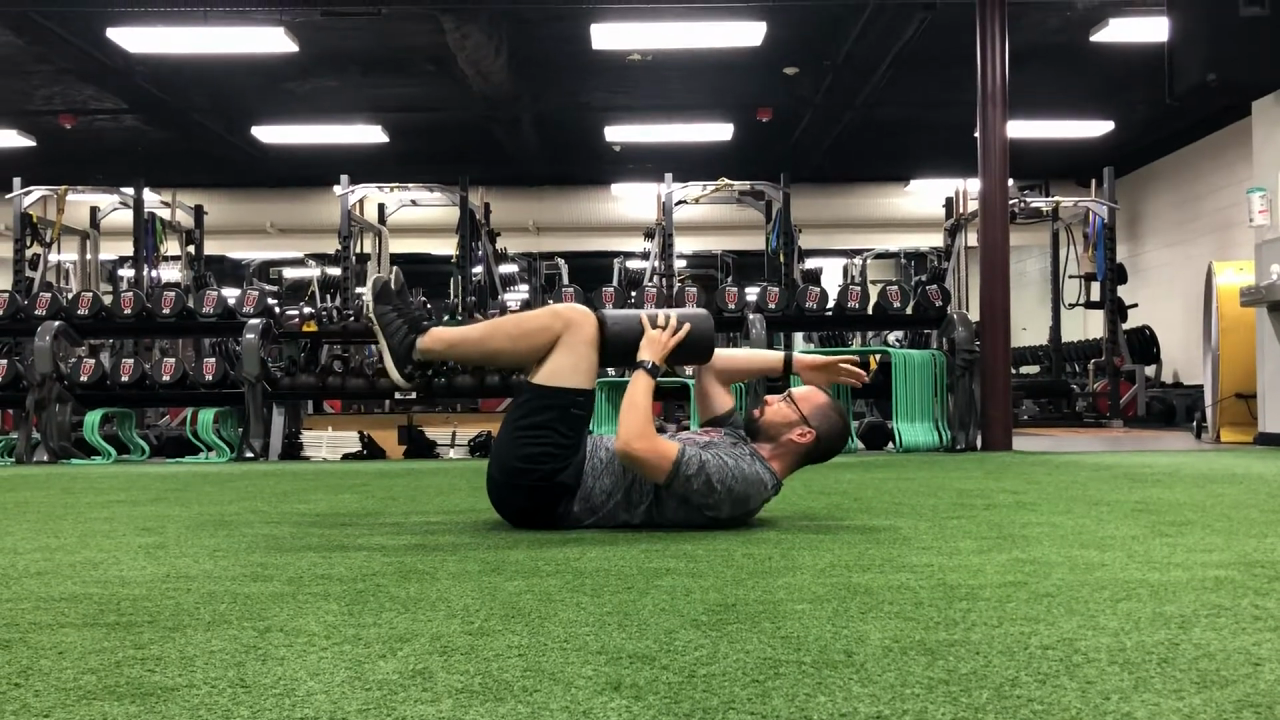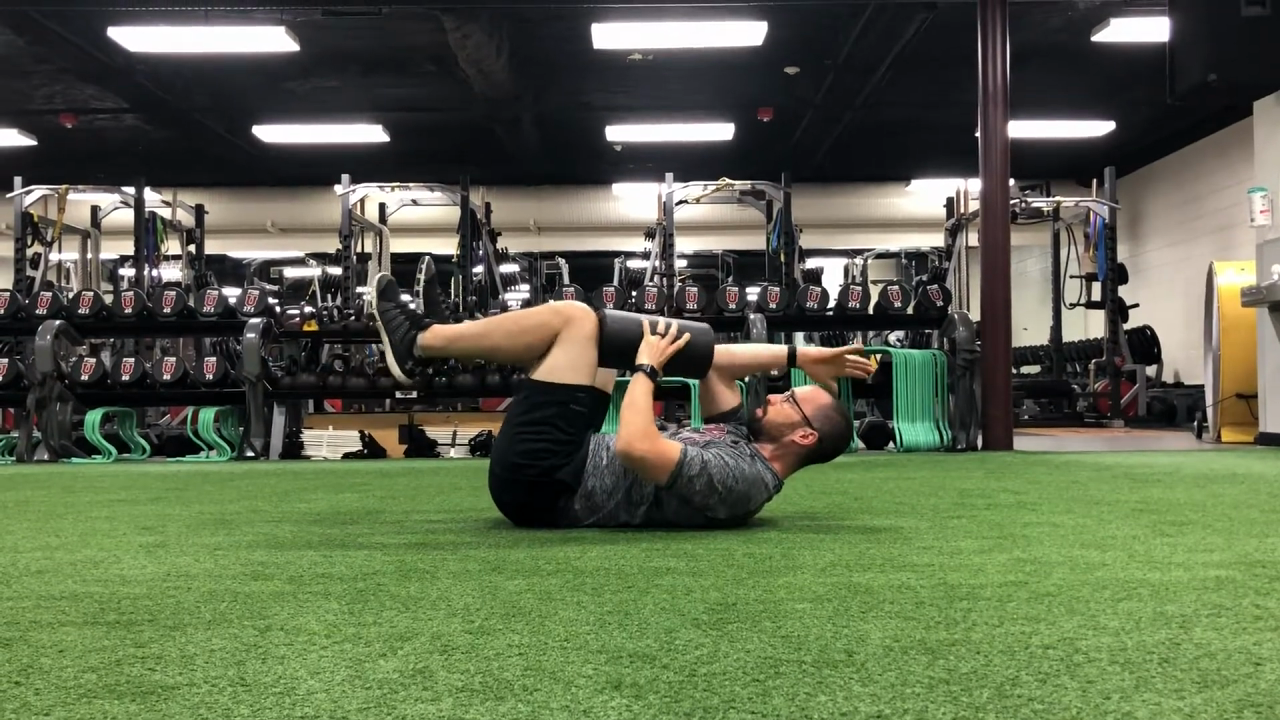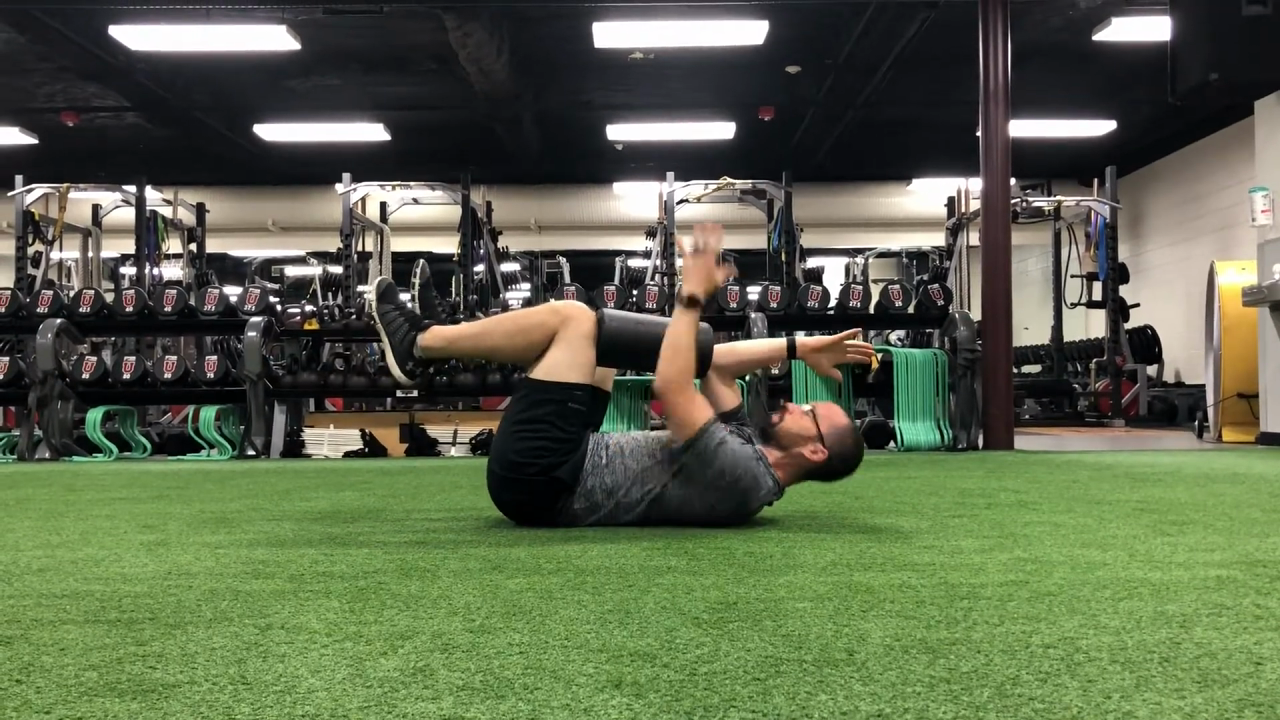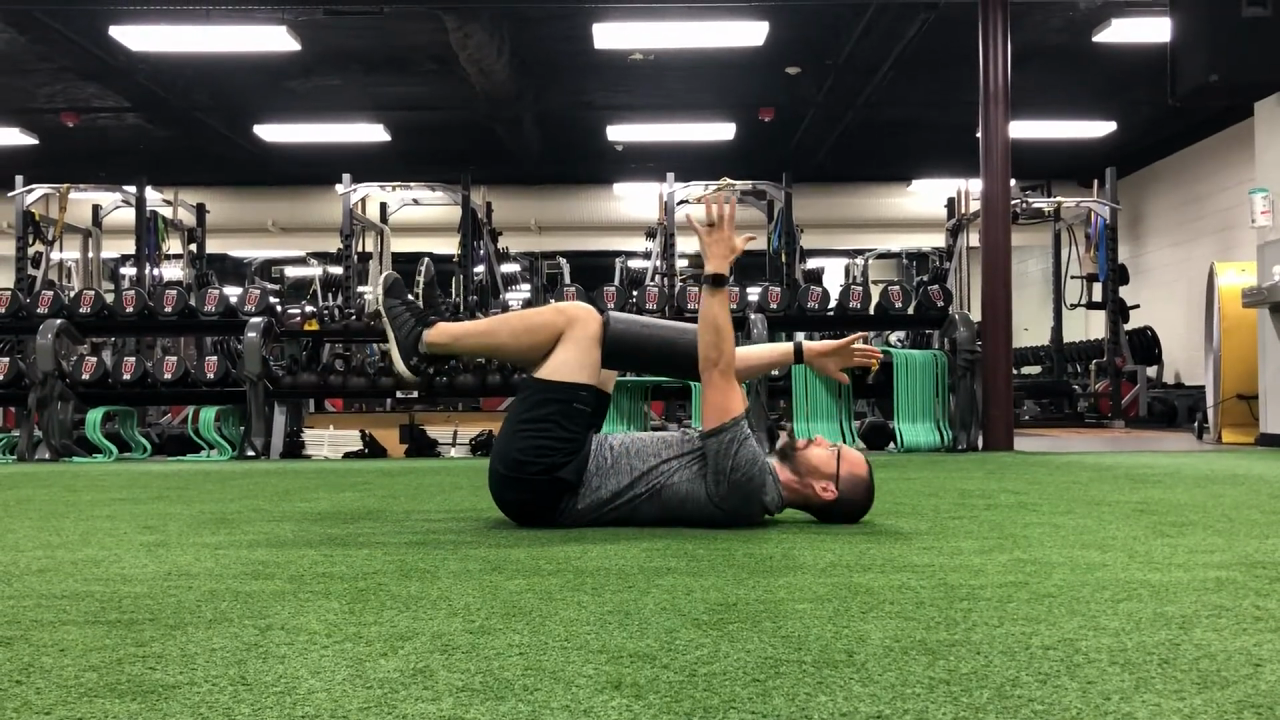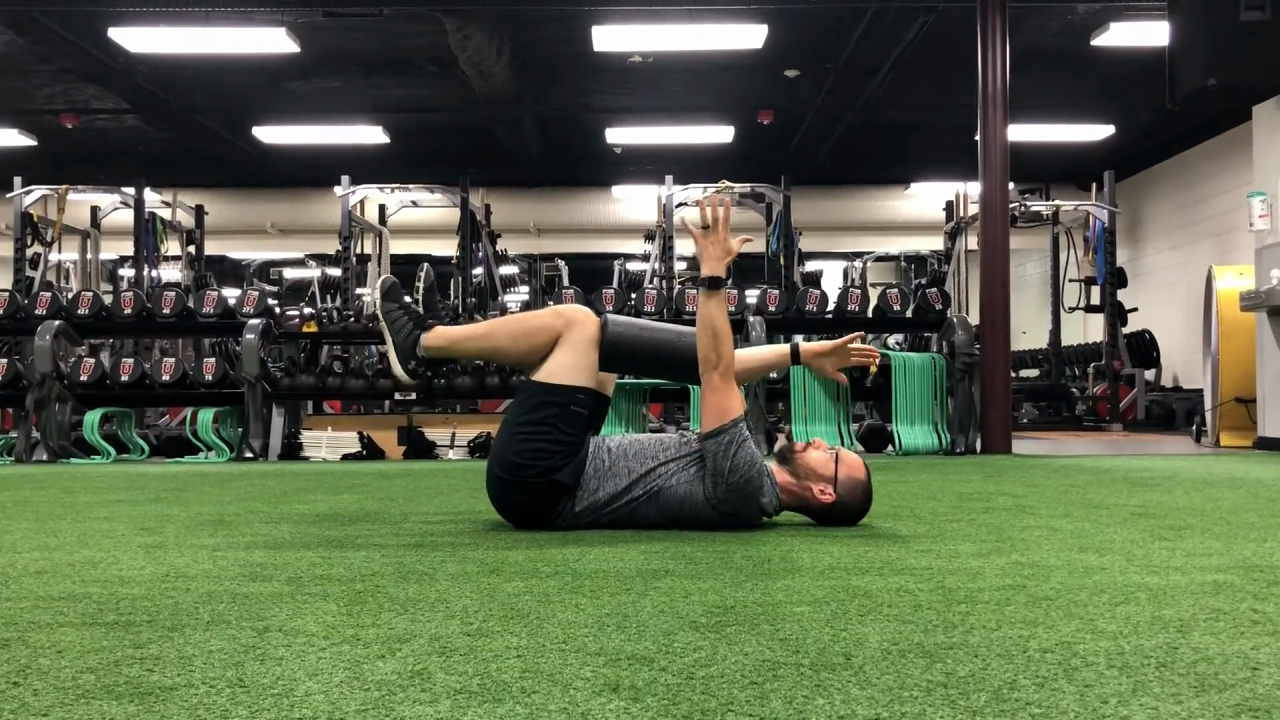
dt=0.5s
person 1, frame 1
left shoulder: (739, 478)
right shoulder: (740, 452)
left elbow: (633, 445)
right elbow: (711, 367)
left wrist: (648, 361)
right wrist: (794, 362)
left hip: (537, 482)
right hip: (547, 480)
left knee: (573, 321)
right knee: (565, 333)
left ankle: (418, 347)
right ankle: (425, 338)
person 1, frame 2
left shoulder: (739, 478)
right shoulder: (741, 445)
left elbow: (635, 447)
right elbow: (713, 362)
left wrist: (647, 366)
right wrist: (800, 356)
left hip: (538, 481)
right hip: (556, 476)
left knee: (575, 317)
right knee: (596, 338)
left ankle: (419, 342)
right ankle: (442, 334)
person 1, frame 3
left shoulder: (739, 473)
right shoulder: (745, 447)
left elbow: (670, 388)
right elbow: (714, 364)
left wrist: (692, 297)
right wrist: (798, 346)
left hip: (536, 479)
right hip: (551, 479)
left knee: (573, 316)
right knee: (593, 337)
left ankle: (421, 341)
right ankle: (440, 336)
person 1, frame 4
left shoulder: (746, 481)
right shoulder: (755, 472)
left elbow: (716, 370)
right elbow: (723, 372)
left wrist: (716, 270)
right wrist: (805, 351)
left hip: (537, 478)
right hip: (554, 475)
left knee: (579, 318)
right knee: (598, 342)
left ankle: (423, 338)
right ankle: (440, 332)
person 1, frame 5
left shoulder: (744, 487)
right shoulder: (753, 479)
left elbow: (716, 374)
right elbow: (722, 371)
left wrist: (713, 273)
right wrist: (803, 352)
left hip: (535, 482)
right hip: (550, 480)
left knee: (578, 321)
right knee: (594, 342)
left ankle: (422, 343)
right ankle: (435, 340)
